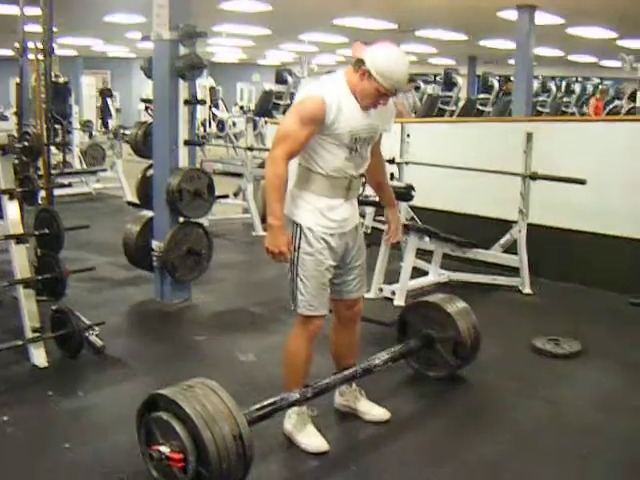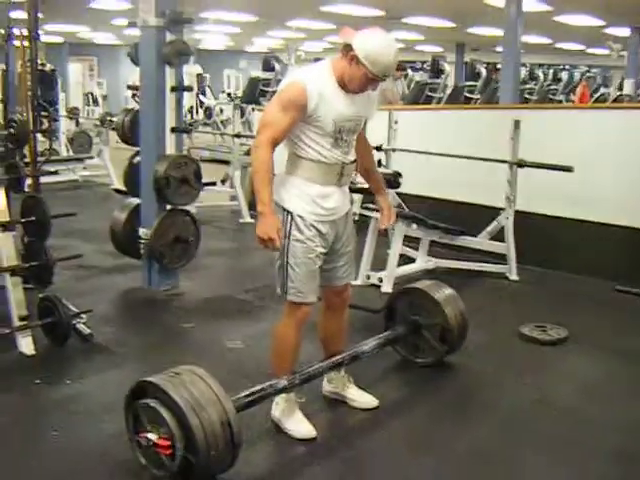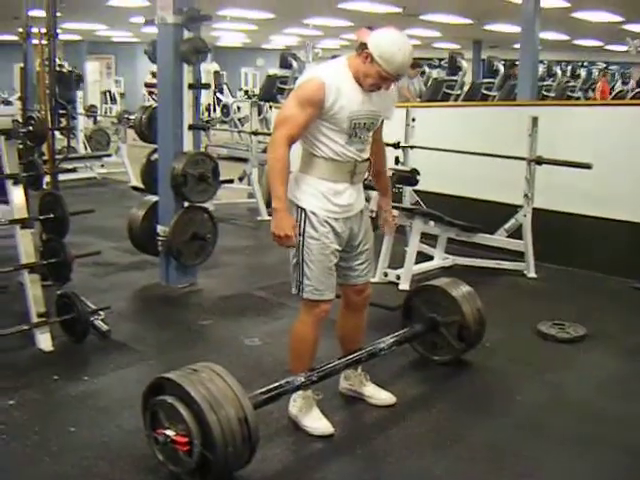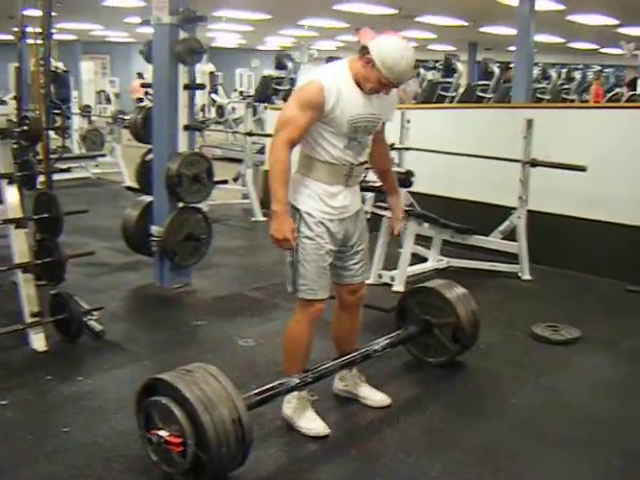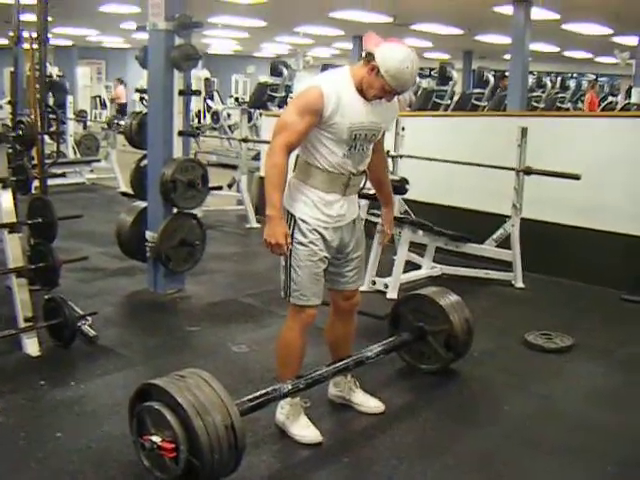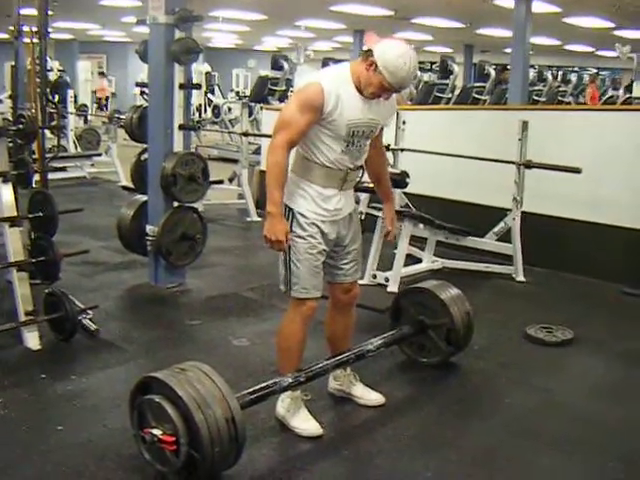
dt=0.5s
person 1, frame 1
left shoulder: (379, 106)
right shoulder: (320, 99)
right elbow: (277, 157)
left wrist: (390, 205)
right wrist: (275, 224)
left hip: (349, 219)
right hip: (312, 220)
left knee: (350, 310)
right knee: (310, 319)
left ankle: (348, 392)
right ankle: (295, 414)
person 1, frame 2
left shoulder: (366, 93)
right shoulder: (304, 86)
right elbow: (263, 145)
left wrist: (381, 192)
right wrist: (265, 212)
left hip: (340, 207)
right hip: (302, 209)
left knee: (339, 297)
right knee: (299, 306)
left ankle: (336, 379)
right ankle: (284, 401)
person 1, frame 3
left shoulder: (383, 92)
right shoulder: (321, 82)
right elbow: (280, 141)
left wrist: (385, 196)
right wrist: (280, 208)
left hip: (355, 204)
right hip: (316, 206)
left knee: (359, 295)
right knee: (316, 306)
left ankle: (353, 376)
right ankle: (300, 398)
person 1, frame 4
left shoulder: (385, 95)
right shoulder: (321, 85)
right elbow: (281, 144)
left wrist: (394, 194)
right wrist: (279, 212)
left hip: (350, 205)
right hip: (312, 206)
left knee: (353, 296)
right knee: (311, 305)
left ankle: (348, 376)
right ankle: (295, 399)
person 1, frame 5
left shoulder: (386, 104)
right shoulder: (322, 92)
right elbow: (278, 149)
left wrist: (388, 205)
right wrist: (274, 216)
left hip: (348, 214)
right hip: (308, 214)
left knee: (347, 302)
right knee: (304, 312)
left ankle: (342, 383)
right ankle: (288, 406)
person 1, frame 6
left shoulder: (384, 101)
right shoulder: (321, 89)
right elbow: (279, 145)
left wrist: (388, 200)
right wrist: (273, 213)
left hip: (344, 208)
right hip: (306, 208)
left knee: (346, 295)
right knee: (304, 304)
left ankle: (341, 376)
right ankle: (288, 398)
